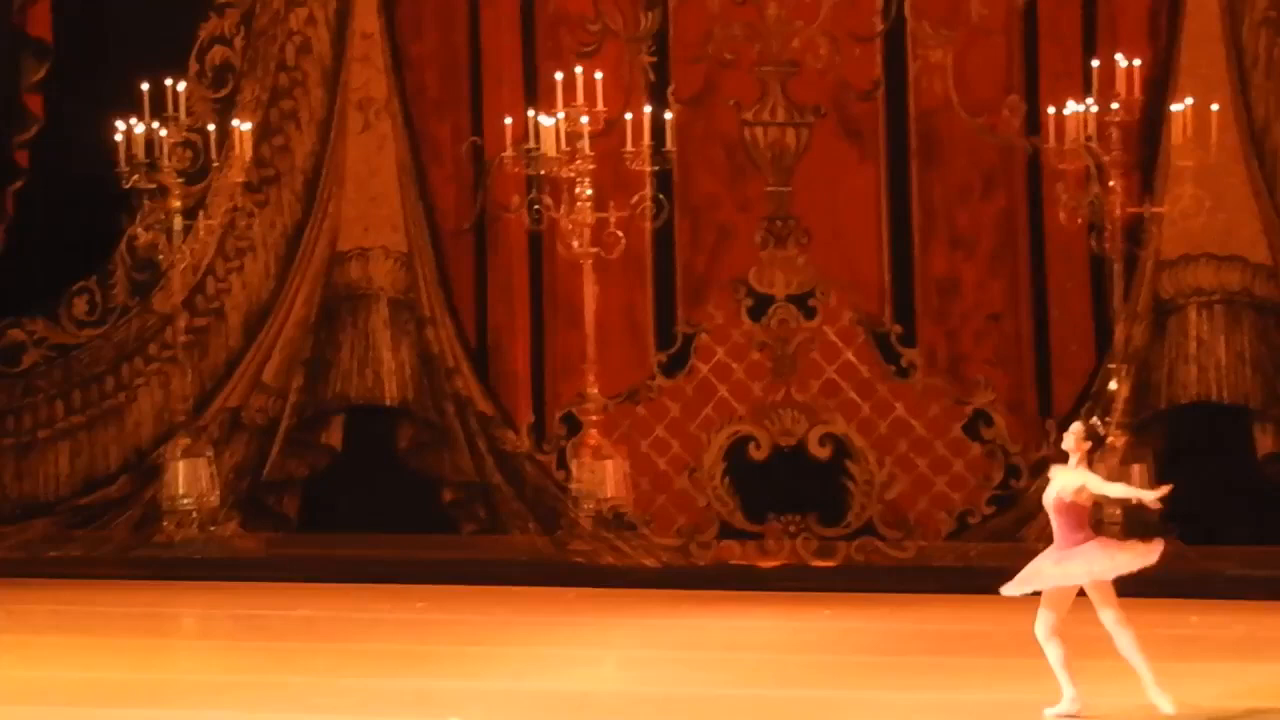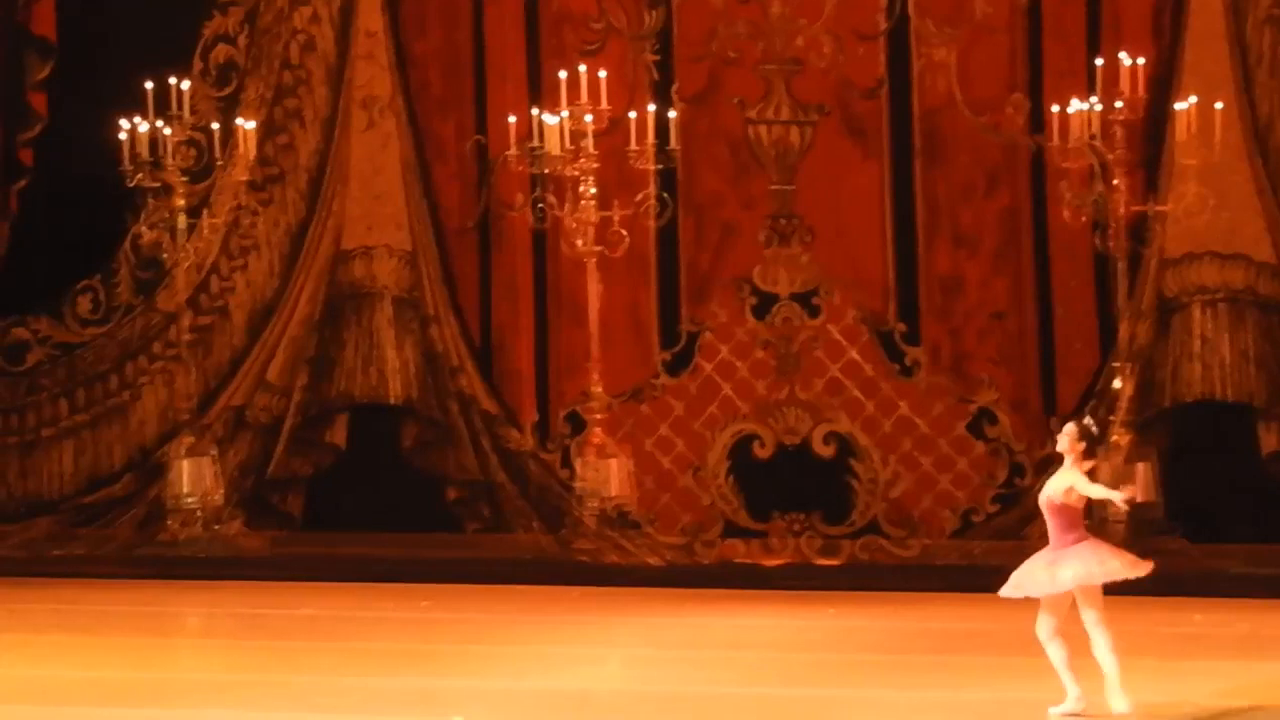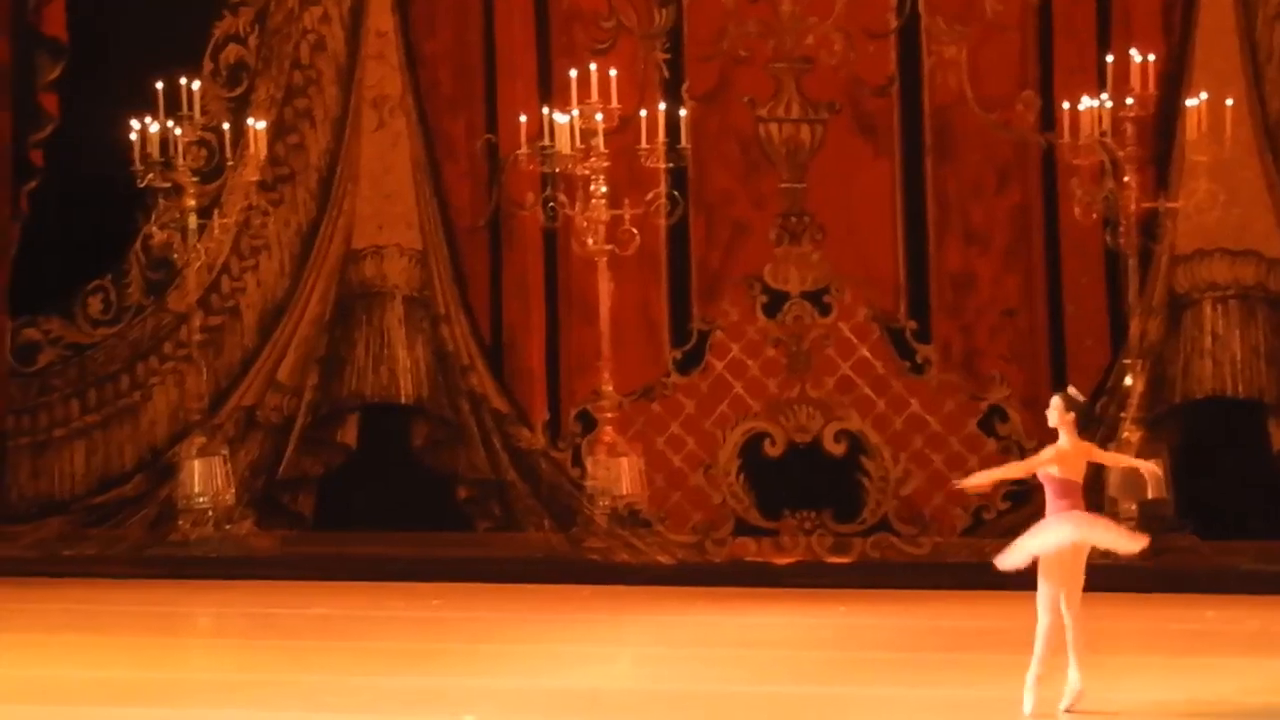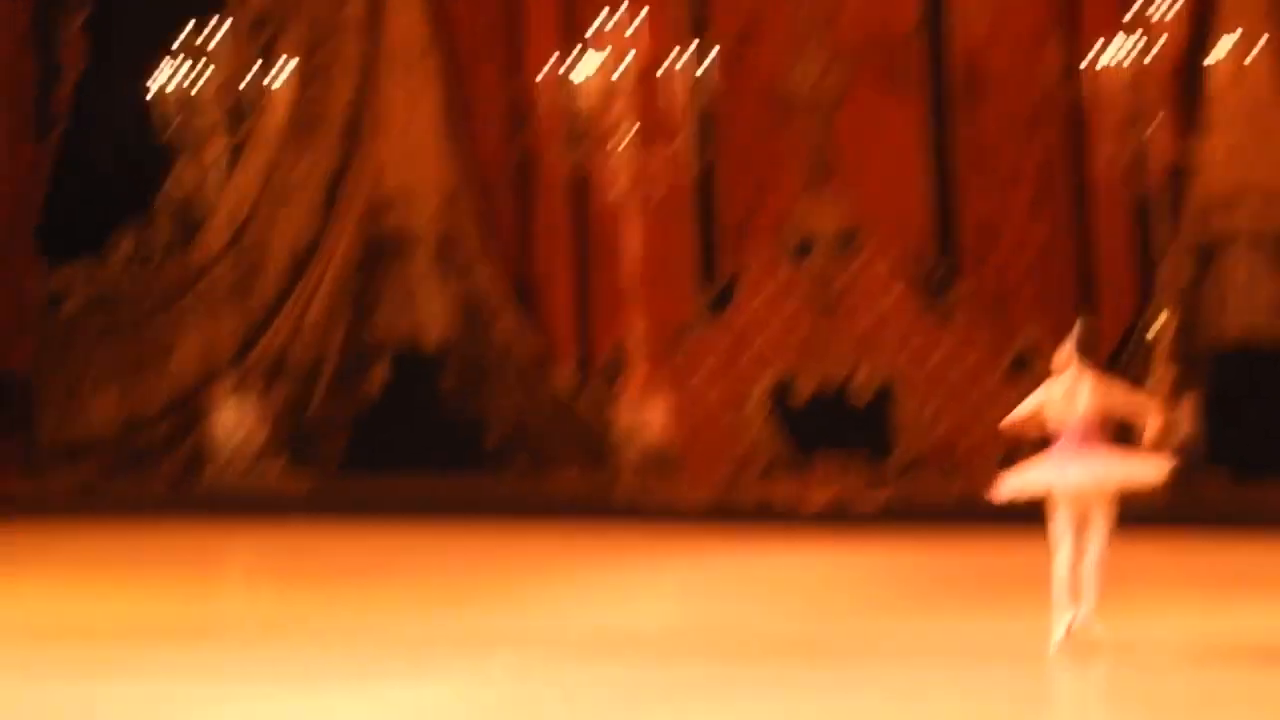
dt=0.2s
person 1, frame 1
left shoulder: (1084, 477)
right shoulder: (1060, 473)
left elbow: (1112, 487)
left wrist: (1144, 494)
left hip: (1087, 556)
right hip: (1064, 559)
left knee: (1116, 625)
right knee: (1044, 629)
left ankle: (1153, 688)
right ankle: (1070, 698)
person 1, frame 2
left shoulder: (1076, 479)
right shoulder: (1064, 472)
left elbow: (1096, 489)
left wrist: (1116, 495)
left hip: (1079, 556)
right hip: (1060, 558)
left knee: (1095, 624)
right knee: (1046, 629)
left ankle: (1115, 688)
right ankle: (1075, 694)
person 1, frame 3
left shoulder: (1059, 450)
right shoulder: (1084, 448)
left elbow: (1025, 465)
right elbow: (1118, 458)
left wrist: (987, 476)
right wrist: (1144, 464)
left hip: (1063, 527)
right hip: (1078, 526)
left knee: (1046, 608)
right knee: (1069, 607)
left ankle: (1033, 684)
right ankle: (1074, 678)
person 1, frame 4
left shoulder: (1049, 389)
right shoulder: (1102, 385)
left elbow: (1011, 420)
right elbow: (1151, 409)
left wrist: (1033, 424)
right wrist: (1149, 432)
left hip: (1063, 469)
right hip: (1094, 463)
left knee: (1064, 548)
right knee: (1098, 538)
left ankle: (1061, 622)
right ankle: (1082, 609)
